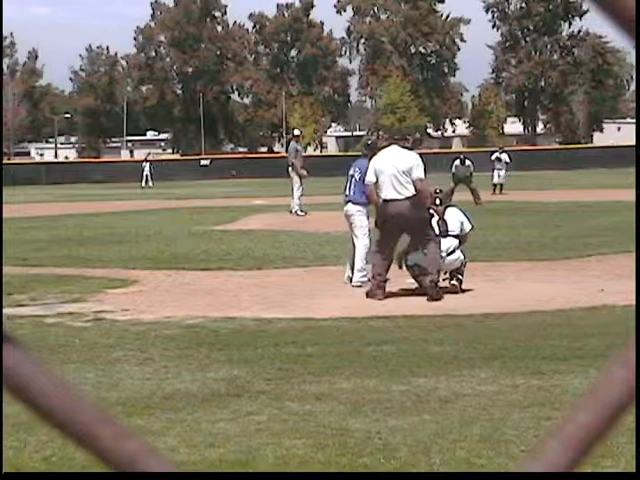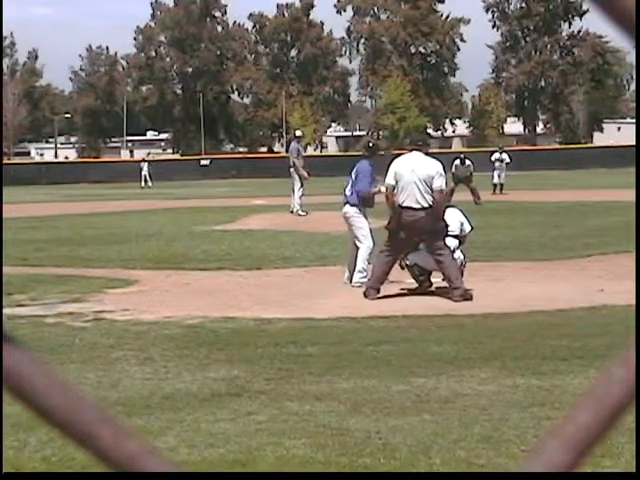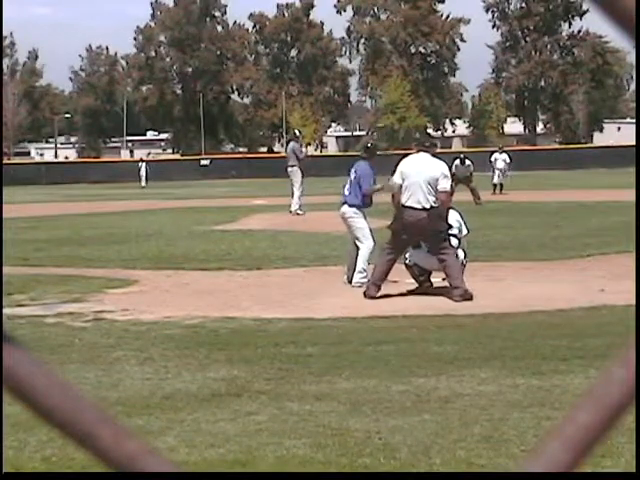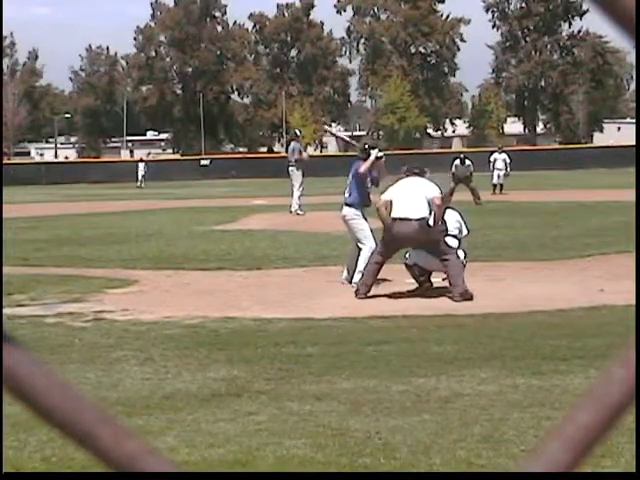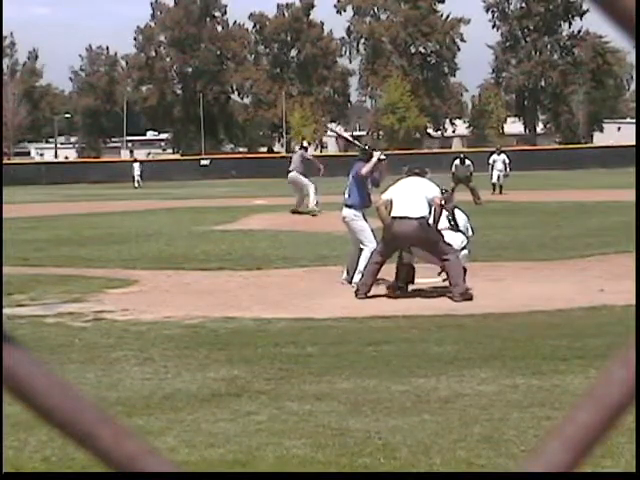
dt=1s
person 1, frame 1
left shoulder: (377, 158)
right shoulder: (412, 156)
left elbow: (370, 190)
right elbow: (420, 187)
left wrist: (380, 209)
right wrist: (426, 207)
left hip: (388, 208)
right hip: (411, 206)
left knee: (383, 248)
right knee: (429, 241)
left ankle: (377, 288)
right ankle: (431, 281)
person 1, frame 2
left shoulder: (398, 162)
right shoulder: (434, 164)
left elbow: (389, 193)
right elbow: (438, 197)
left wrist: (395, 213)
right wrist: (438, 218)
left hip: (403, 215)
right hip: (426, 215)
left knee: (388, 252)
right knee: (442, 252)
left ankle: (372, 289)
right ankle: (458, 290)
person 1, frame 3
left shoulder: (405, 162)
right shoulder: (440, 166)
left elbow: (395, 193)
right elbow: (443, 199)
left wrist: (399, 214)
right wrist: (442, 218)
left hip: (406, 214)
right hip: (429, 216)
left knee: (390, 251)
right knee: (446, 252)
left ankle: (372, 288)
right ankle: (459, 290)
person 1, frame 4
left shoulder: (397, 185)
right shoulder: (428, 184)
left elbow: (380, 205)
right elbow: (438, 203)
left wrist: (389, 227)
right wrist: (436, 226)
left hip: (397, 227)
right hip: (420, 227)
left knee: (379, 255)
right knee: (449, 254)
left ankle: (362, 290)
right ankle: (459, 291)
person 1, frame 5
left shoulder: (397, 184)
right shoulder: (428, 183)
left elbow: (380, 205)
right elbow: (438, 202)
left wrist: (389, 226)
right wrist: (434, 225)
left hip: (396, 226)
right hip: (419, 225)
left knee: (378, 255)
right knee: (449, 254)
left ankle: (362, 290)
right ankle: (459, 292)
person 2, frame 1
left shoulder: (355, 164)
right shoulder: (369, 166)
left hip: (349, 206)
right hip: (358, 208)
left knee: (356, 242)
right knee: (363, 243)
left ankle: (350, 275)
right ankle: (359, 278)
person 2, frame 2
left shoulder: (360, 165)
right shoulder: (366, 167)
left elbow: (364, 188)
right elbow: (363, 192)
left wrist: (377, 189)
right wrist: (381, 189)
left hip: (349, 208)
right hip: (356, 210)
left knee: (356, 243)
right knee: (366, 244)
left ankle: (350, 276)
right ankle: (359, 279)
person 2, frame 3
left shoulder: (357, 165)
right shoulder: (366, 168)
right elbow: (368, 190)
left wrist: (379, 186)
right wrist: (383, 186)
left hip: (347, 208)
right hip: (354, 210)
left knee: (357, 243)
right knee: (367, 243)
left ankle: (350, 276)
right ankle: (359, 279)
person 2, frame 4
left shoulder: (364, 166)
right shoulder: (358, 164)
left elbow: (377, 182)
right elbow: (362, 171)
left wrist: (381, 164)
right wrist: (373, 158)
left hip: (353, 211)
right hip: (353, 211)
left knee: (360, 244)
right knee: (369, 245)
left ankle: (348, 276)
right ankle: (358, 279)
person 2, frame 5
left shoulder: (363, 168)
right shoulder: (359, 166)
left elbow: (377, 183)
right elbow: (363, 173)
left wrist: (382, 166)
right wrist: (375, 159)
left hip: (354, 212)
right hip: (353, 212)
left knee: (359, 245)
right knee: (370, 245)
left ankle: (348, 276)
right ankle: (358, 280)
